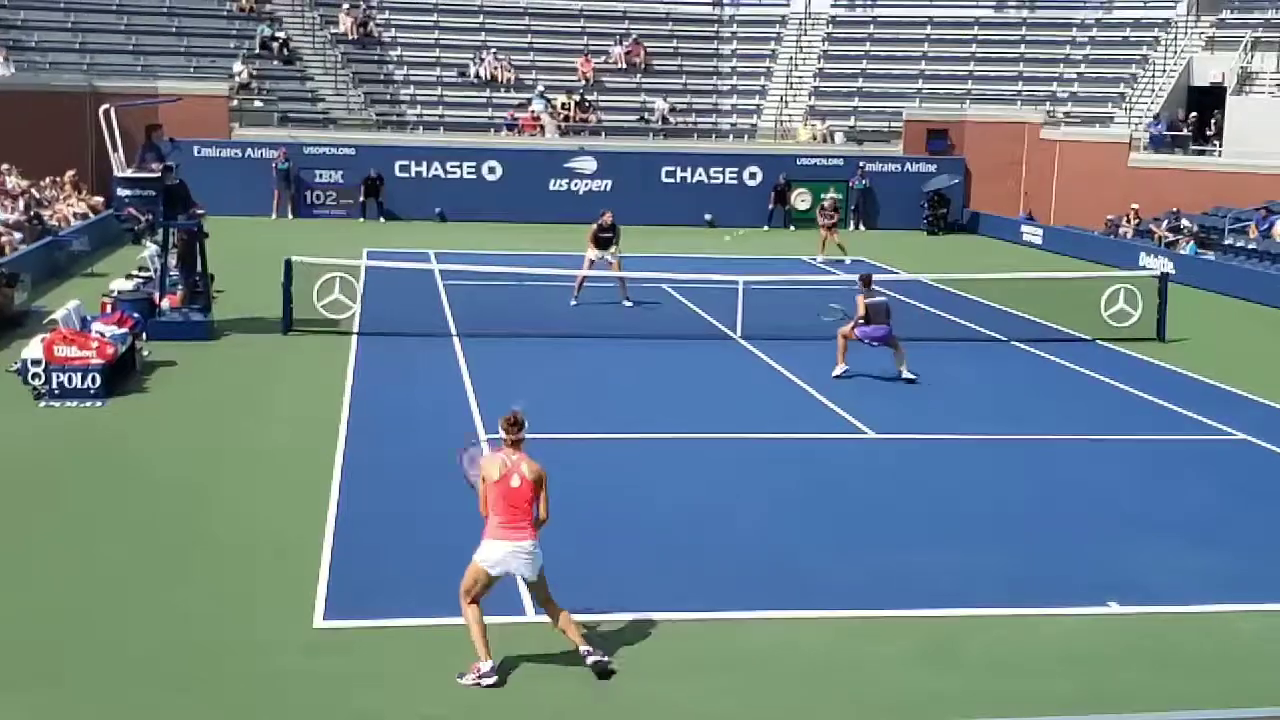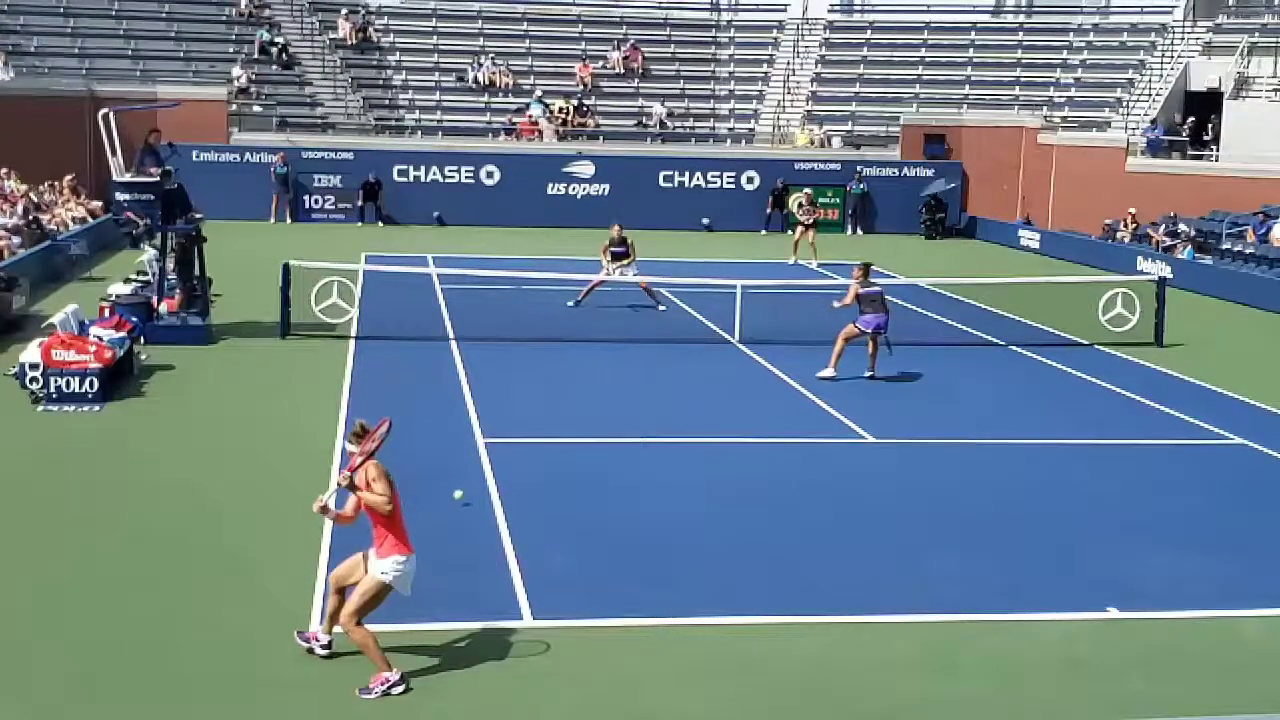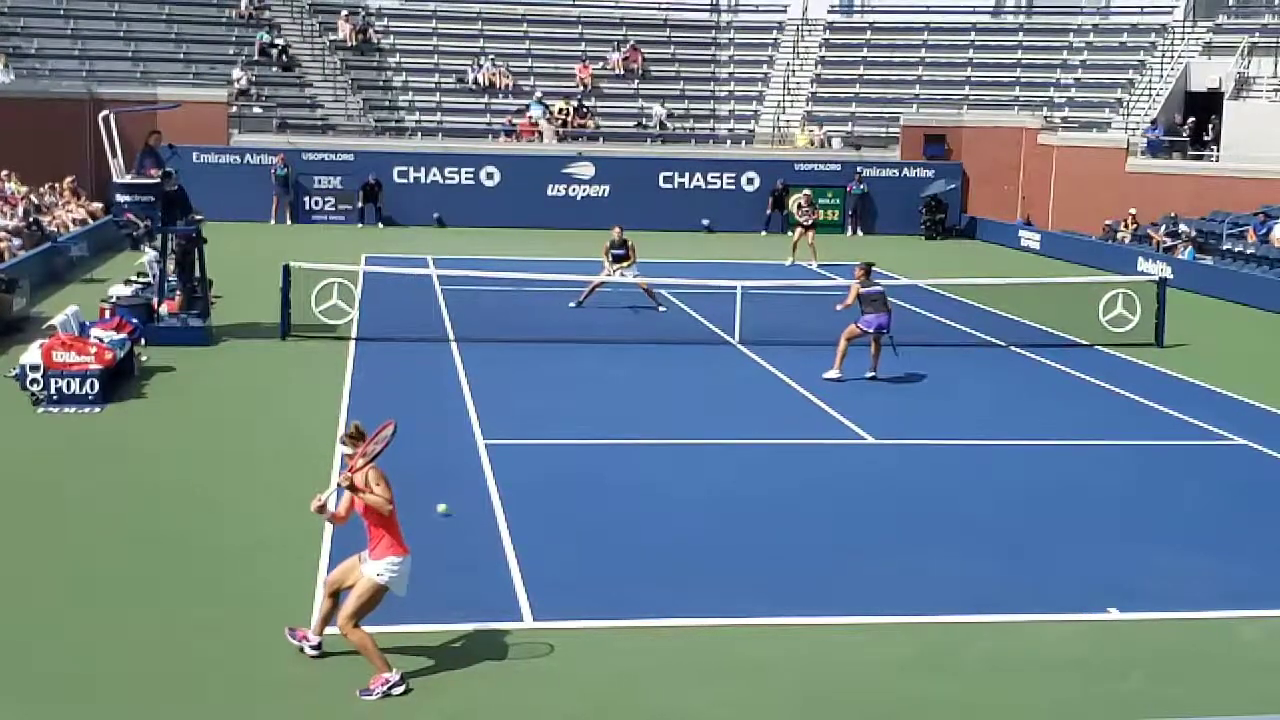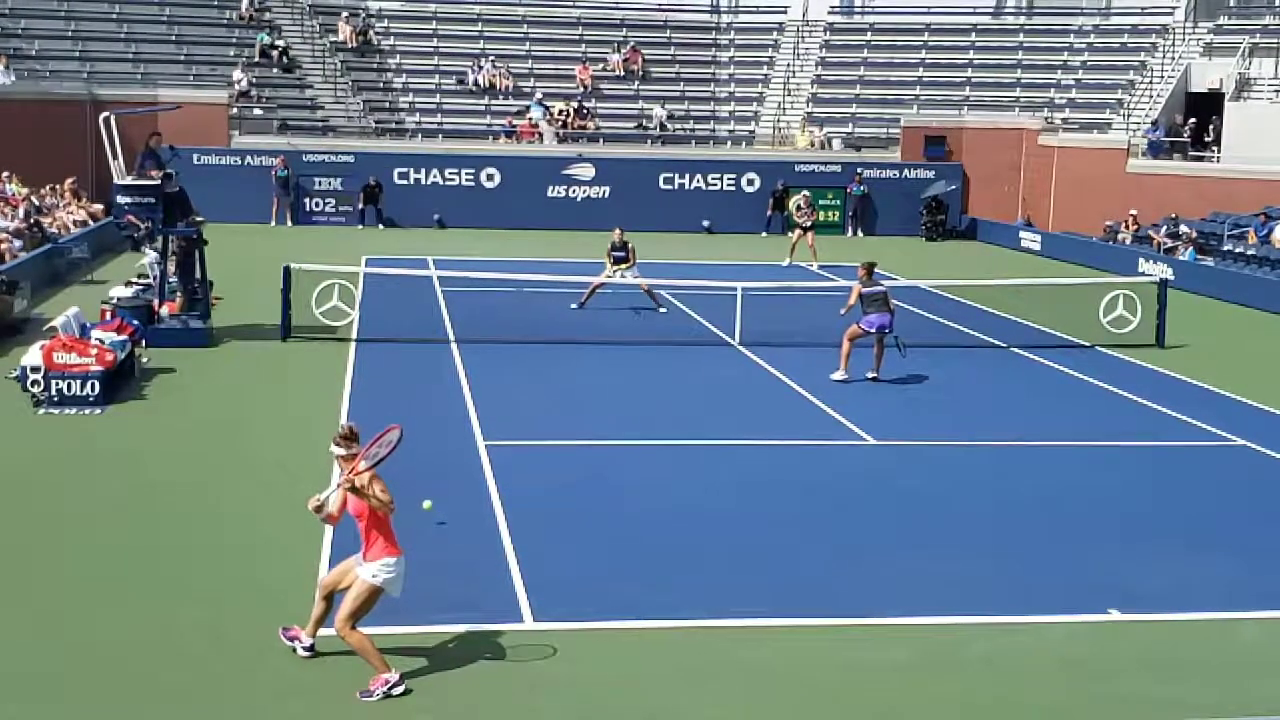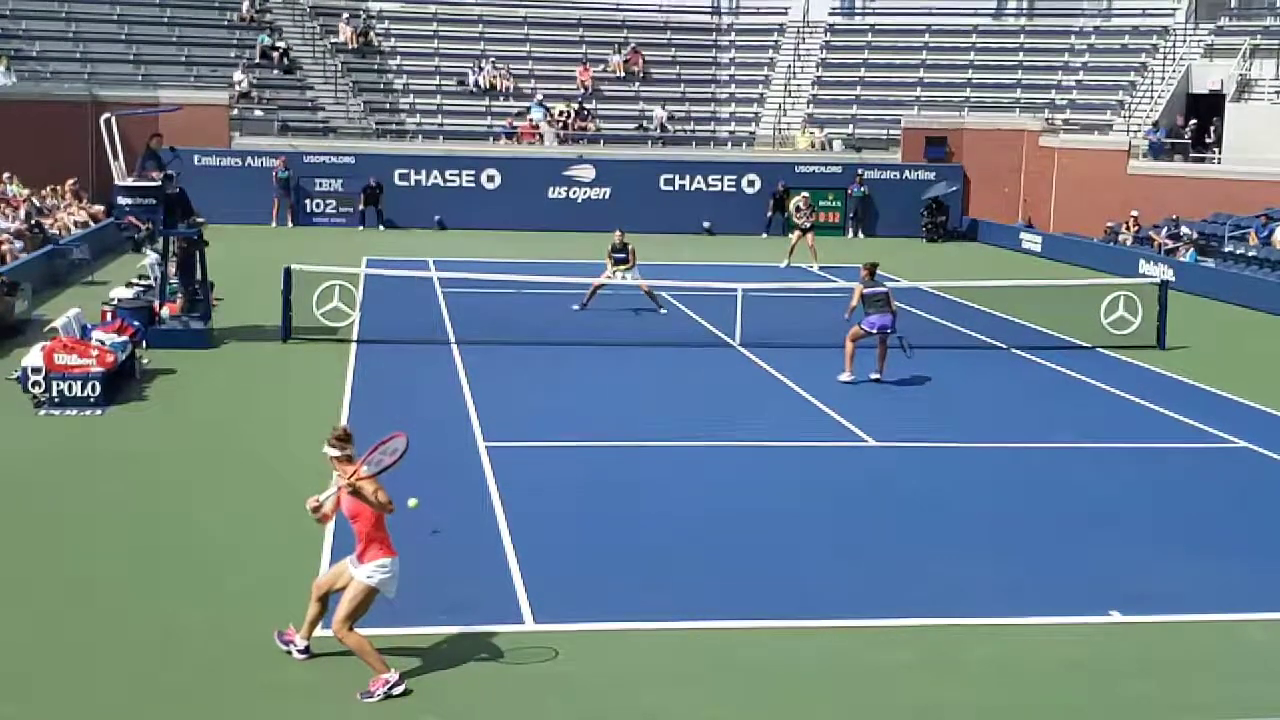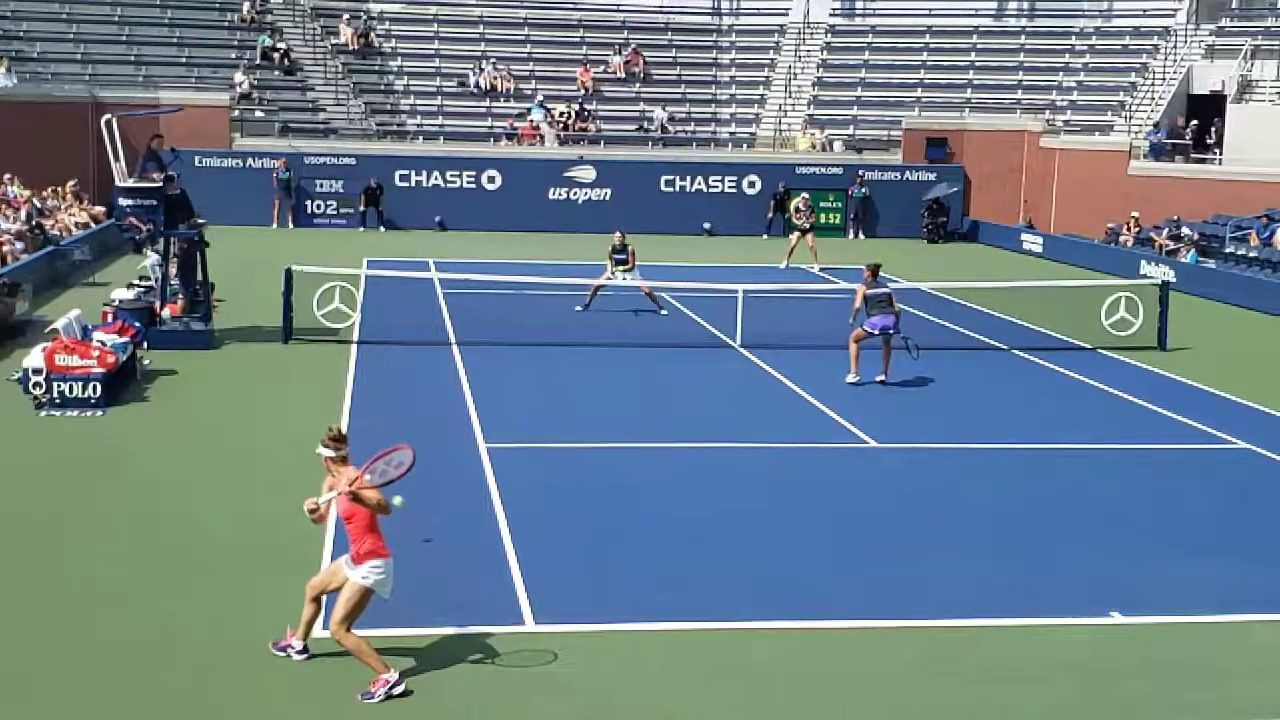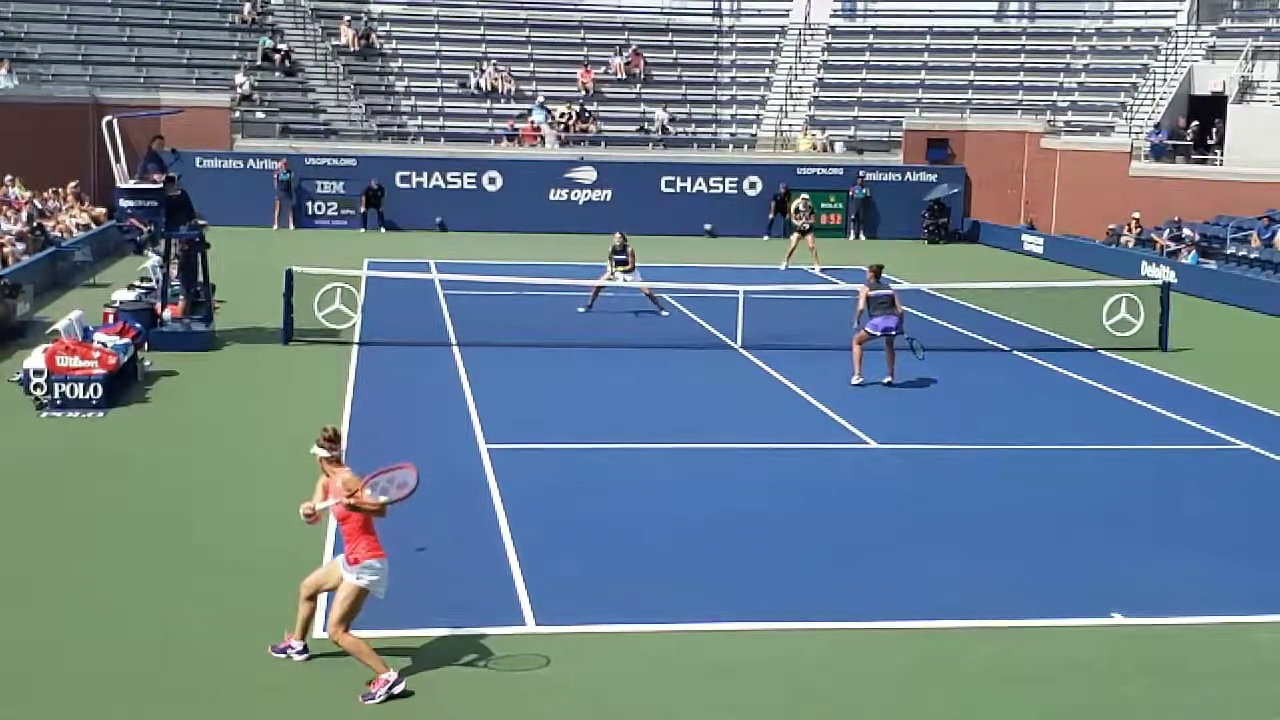
dt=0.7s
person 1, frame 1
left shoulder: (486, 464)
right shoulder: (536, 469)
left elbow: (485, 511)
right elbow: (542, 517)
left hip: (494, 546)
right hip: (526, 547)
left knee: (468, 599)
right knee: (546, 602)
left ankle: (485, 666)
right ankle: (588, 651)
person 1, frame 2
left shoulder: (373, 468)
right shoulder: (360, 474)
left elbow: (387, 506)
right elbow: (348, 517)
left wrist: (354, 490)
right wrist: (327, 511)
left hip: (394, 558)
right hip: (381, 553)
left knee: (348, 620)
right knee: (336, 580)
left ankle: (390, 677)
right ankle: (323, 639)
person 1, frame 3
left shoulder: (370, 472)
right shoulder: (354, 476)
left elbow: (387, 507)
right elbow: (341, 517)
left wrist: (355, 491)
right wrist: (324, 511)
left hip: (389, 560)
right hip: (374, 555)
left knee: (346, 623)
right knee: (331, 584)
left ankle: (390, 678)
right ankle: (313, 639)
person 1, frame 4
left shoulder: (366, 475)
right shoulder: (347, 480)
left elbow: (389, 508)
right elbow: (334, 518)
left wrist: (358, 493)
right wrist: (320, 511)
left hip: (383, 561)
right hip: (368, 556)
left knee: (343, 626)
right knee: (326, 586)
left ankle: (389, 679)
right ankle: (306, 640)
person 1, frame 5
left shoulder: (360, 475)
right shoulder: (339, 479)
left elbow: (388, 506)
right elbow: (326, 518)
left wrist: (358, 494)
right wrist: (315, 510)
left hip: (377, 562)
right hip: (362, 558)
left knee: (340, 627)
right knee: (319, 588)
left ankle: (389, 679)
right ankle: (300, 641)
person 1, frame 6
left shoulder: (354, 476)
right shoulder: (332, 481)
left elbow: (385, 507)
right elbow: (320, 519)
left wrist: (358, 498)
right wrist: (312, 509)
left hip: (372, 564)
right hip: (357, 559)
left knee: (338, 630)
right knee: (313, 588)
left ankle: (389, 678)
right ankle: (298, 644)
person 1, frame 7
left shoulder: (347, 478)
right shoulder: (325, 480)
left elbow: (381, 509)
right elbow: (314, 518)
left wrist: (355, 506)
right wrist: (307, 511)
left hip: (367, 563)
right hip: (350, 559)
left knee: (336, 631)
right knee: (307, 588)
left ankle: (388, 678)
right ankle: (297, 644)
